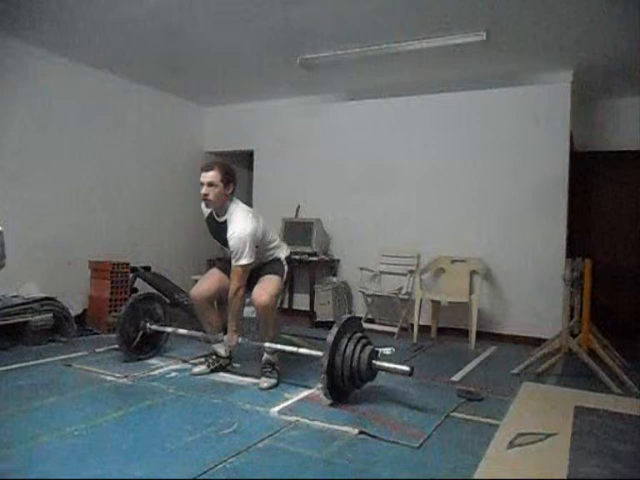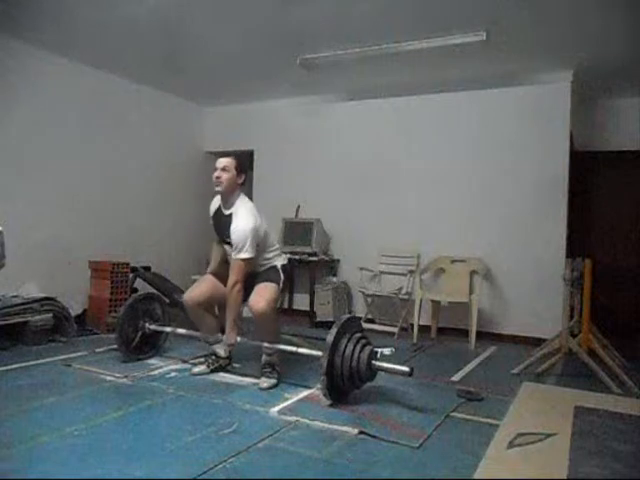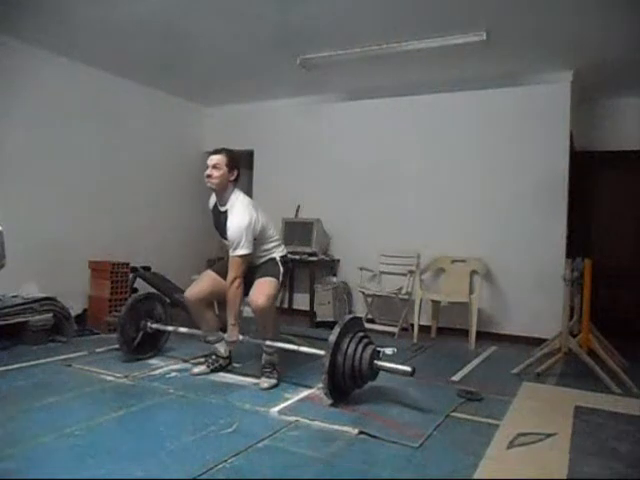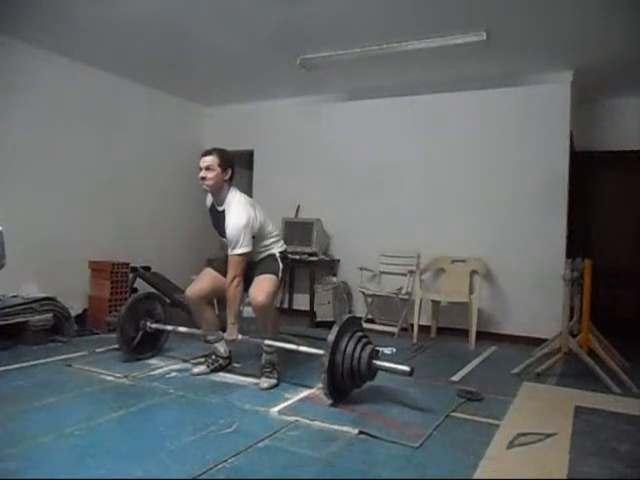
dt=0.4s
person 1, frame 1
left shoulder: (241, 227)
right shoulder: (207, 207)
left elbow: (237, 287)
left wrist: (233, 331)
left hip: (272, 260)
right hip: (240, 261)
left knee: (262, 300)
right knee: (199, 295)
left ankle: (270, 361)
right ankle: (221, 353)
person 1, frame 2
left shoulder: (245, 220)
right shoulder: (216, 204)
left elbow: (236, 282)
left wrist: (231, 328)
right wrist: (209, 277)
left hip: (269, 268)
right hip: (238, 266)
left knee: (260, 307)
right knee: (192, 299)
left ankle: (270, 361)
right ankle: (221, 353)
person 1, frame 3
left shoulder: (240, 216)
right shoulder: (215, 200)
left elbow: (235, 279)
left wrist: (233, 326)
left hip: (269, 259)
right hip: (239, 259)
left knee: (259, 302)
right knee: (193, 296)
left ankle: (270, 361)
right ankle: (221, 353)
person 1, frame 4
left shoulder: (238, 215)
right shoulder: (212, 199)
left elbow: (235, 278)
left wrist: (233, 325)
left hip: (268, 255)
right hip: (238, 255)
left knee: (260, 299)
right knee: (194, 294)
left ankle: (269, 360)
right ankle: (221, 353)
